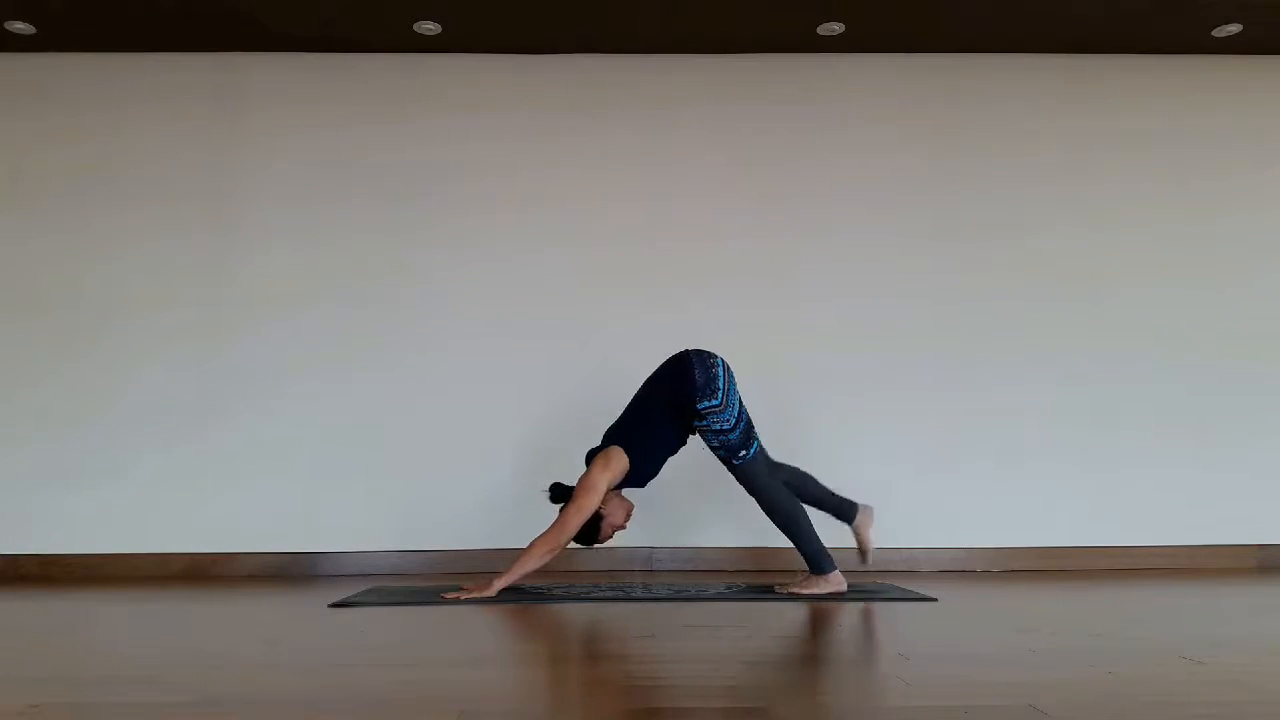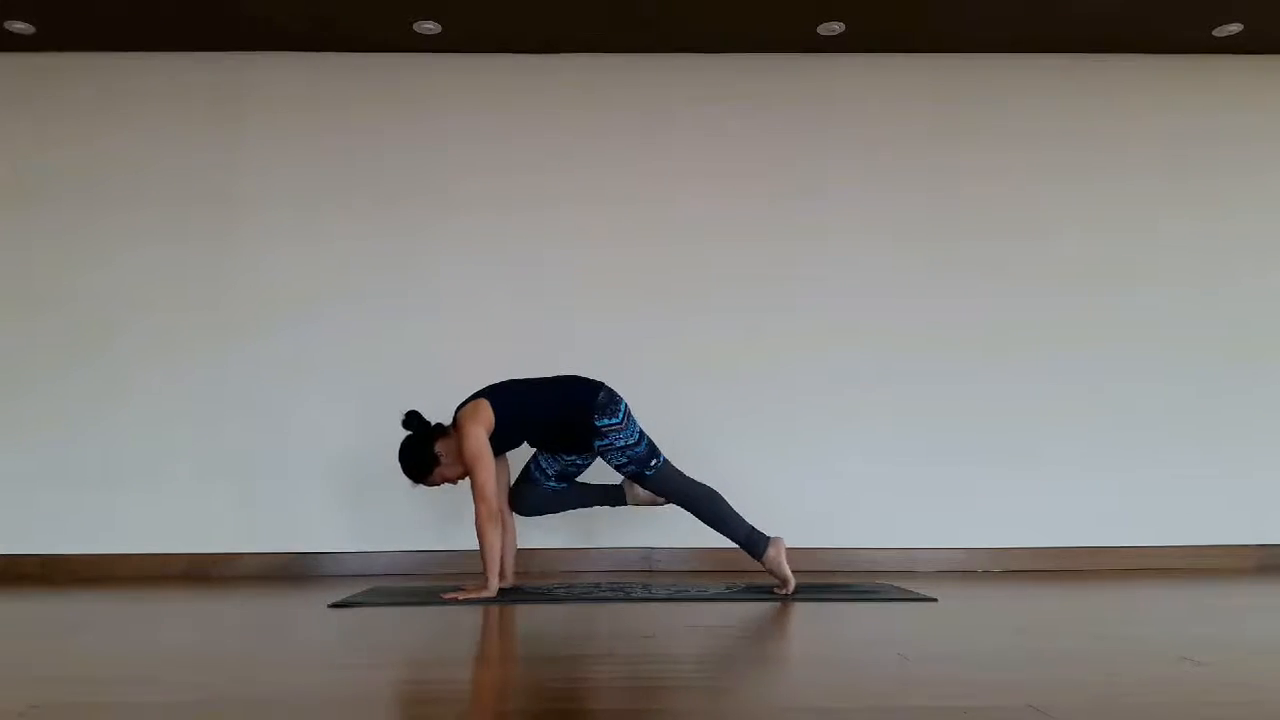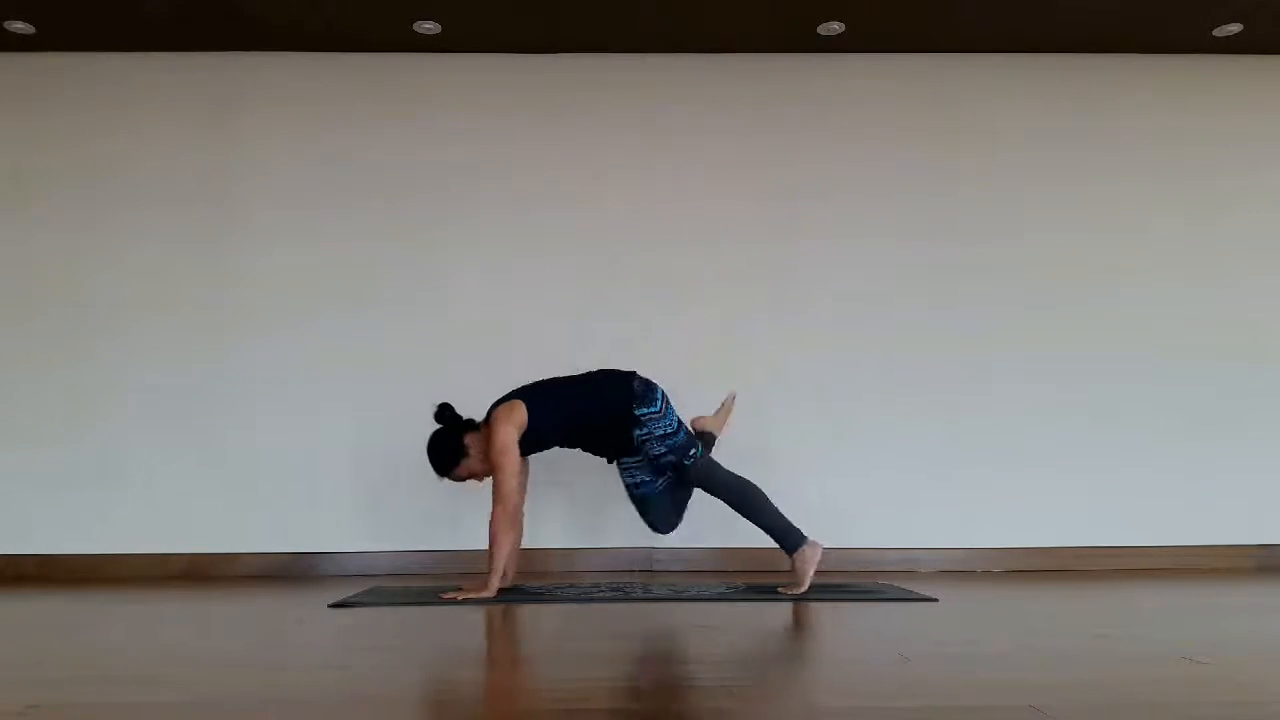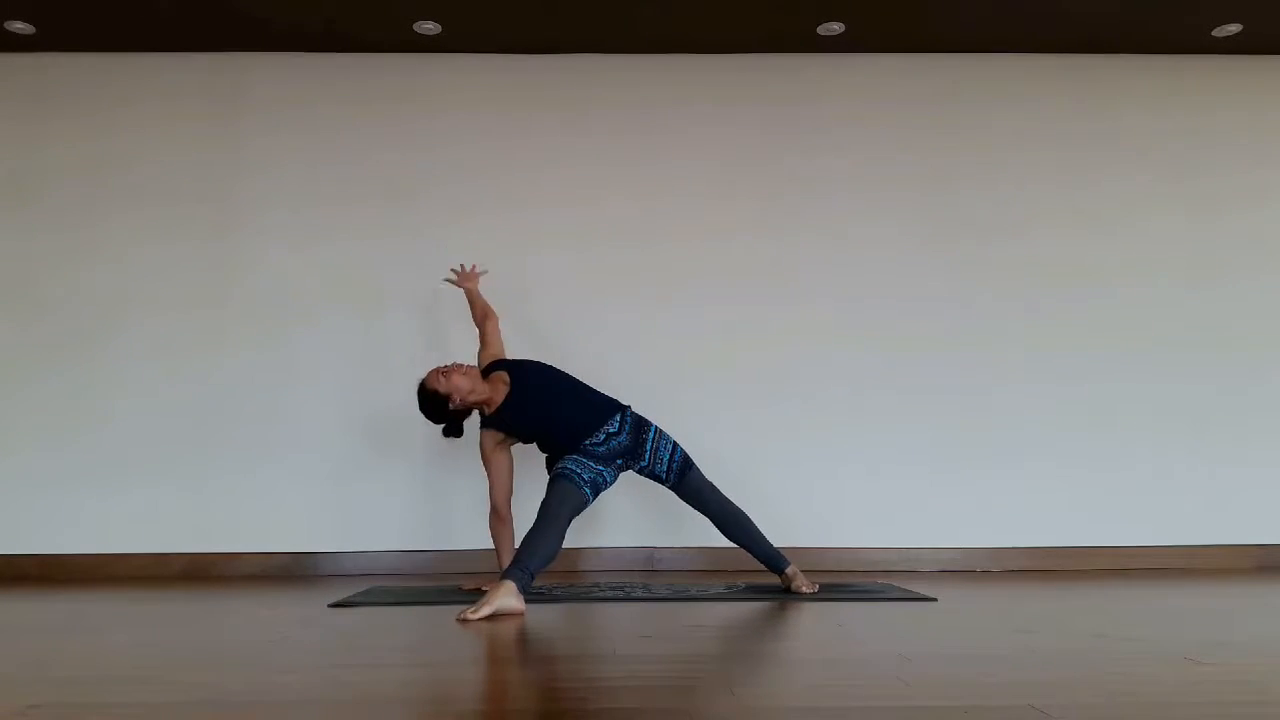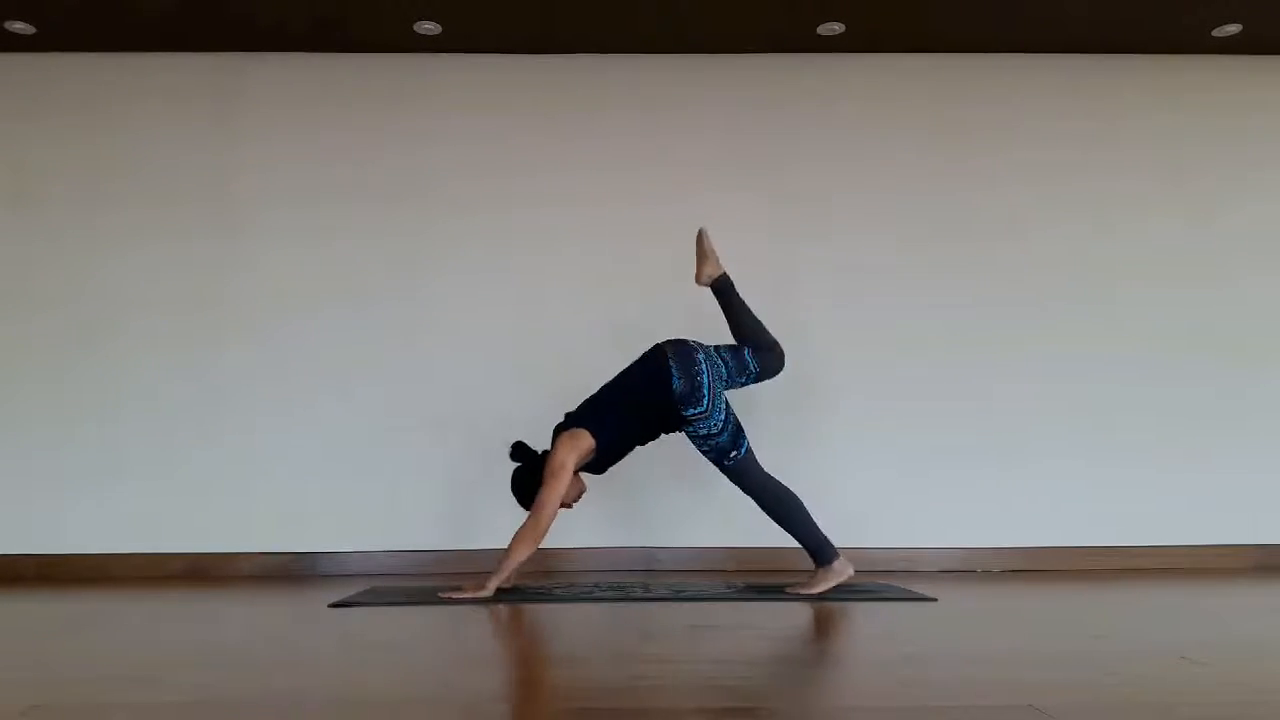
dt=1s
person 1, frame 1
left shoulder: (602, 474)
right shoulder: (607, 472)
left elbow: (554, 540)
right elbow: (555, 540)
left wrist: (495, 585)
right wrist: (502, 580)
left hip: (701, 384)
right hip: (697, 380)
left knee: (759, 480)
right knee: (762, 474)
left ankle: (826, 573)
right ankle: (852, 513)
person 1, frame 2
left shoulder: (470, 425)
right shoulder: (486, 436)
left elbow: (488, 512)
right elbow: (502, 509)
left wrist: (490, 585)
right wrist: (506, 575)
left hip: (598, 413)
right hip: (575, 429)
left knee: (674, 485)
right knee: (524, 498)
left ankle: (765, 548)
right ankle: (628, 493)
person 1, frame 3
left shoulder: (501, 428)
right shoulder: (506, 436)
left elbow: (505, 511)
right elbow: (513, 508)
left wrist: (491, 582)
right wrist: (504, 573)
left hip: (634, 405)
right hip: (617, 424)
left knee: (716, 477)
right knee: (663, 520)
left ankle: (800, 546)
right ankle: (702, 433)
person 1, frame 4
left shoulder: (492, 369)
right shoulder: (493, 434)
left elbow: (487, 318)
right elbow: (500, 510)
right wrist: (506, 576)
left hip: (624, 427)
right hip: (583, 458)
left knee: (706, 497)
right knee: (554, 511)
left ankle: (785, 569)
right ankle: (508, 591)
person 1, frame 5
left shoulder: (565, 452)
right shoulder: (565, 450)
left elbow: (537, 527)
right elbow: (538, 524)
left wrist: (491, 584)
right wrist: (501, 578)
left hip: (686, 384)
right hip: (674, 366)
left knee: (753, 480)
left ankle: (831, 562)
right ankle: (713, 275)
